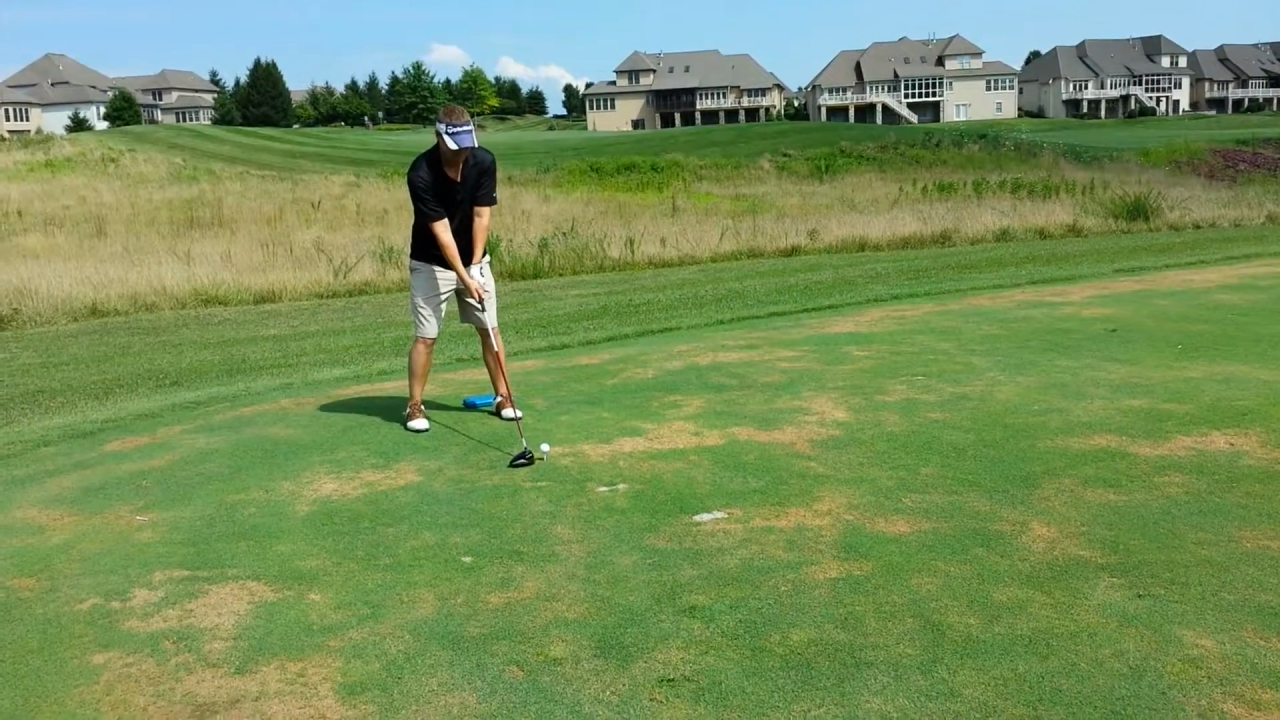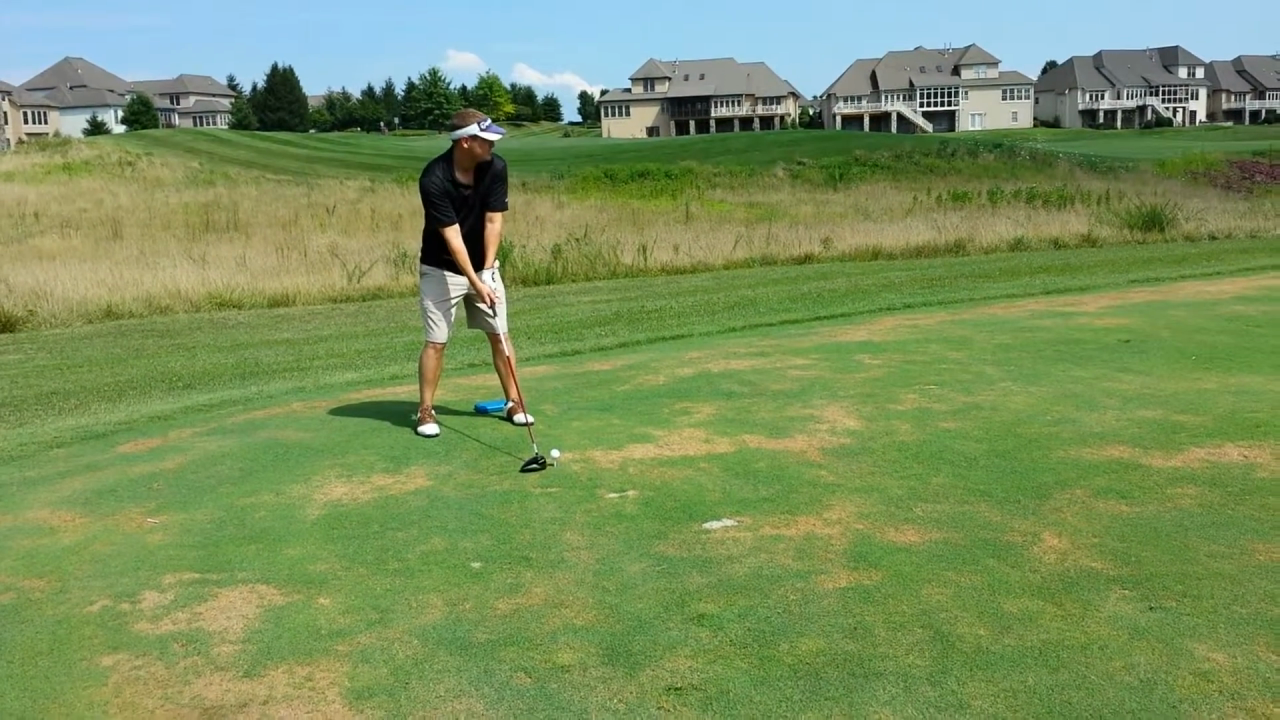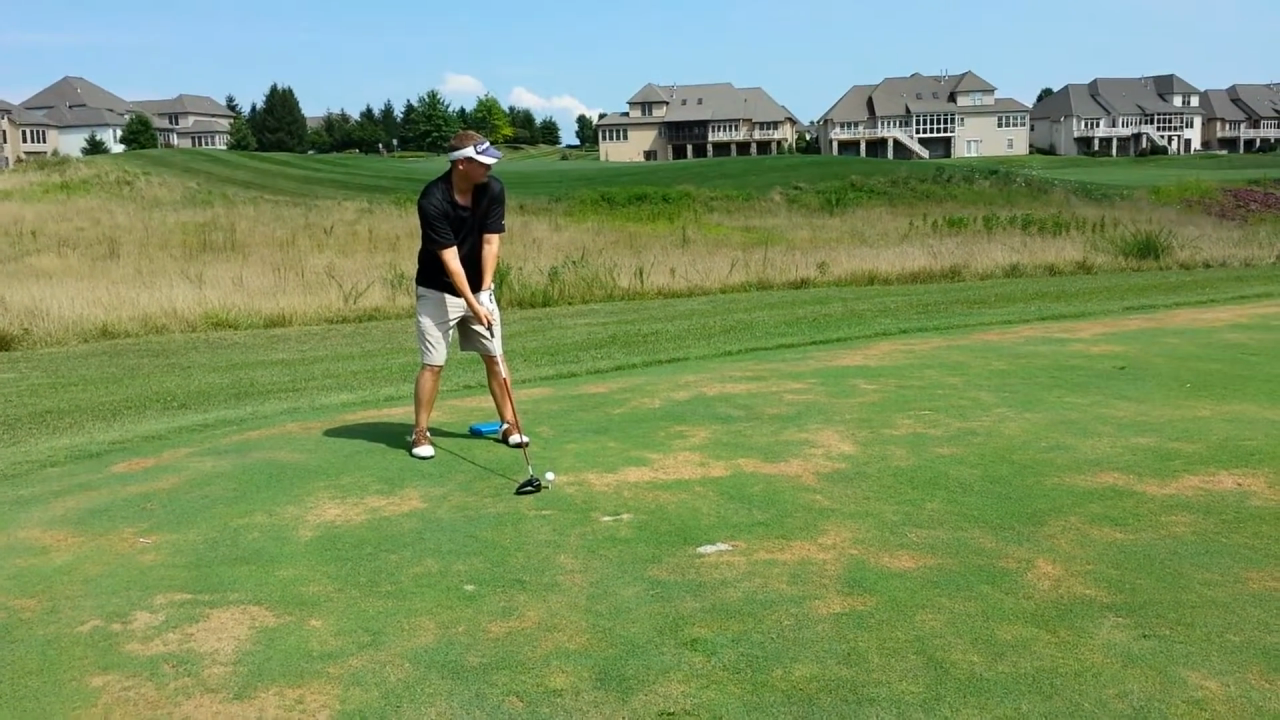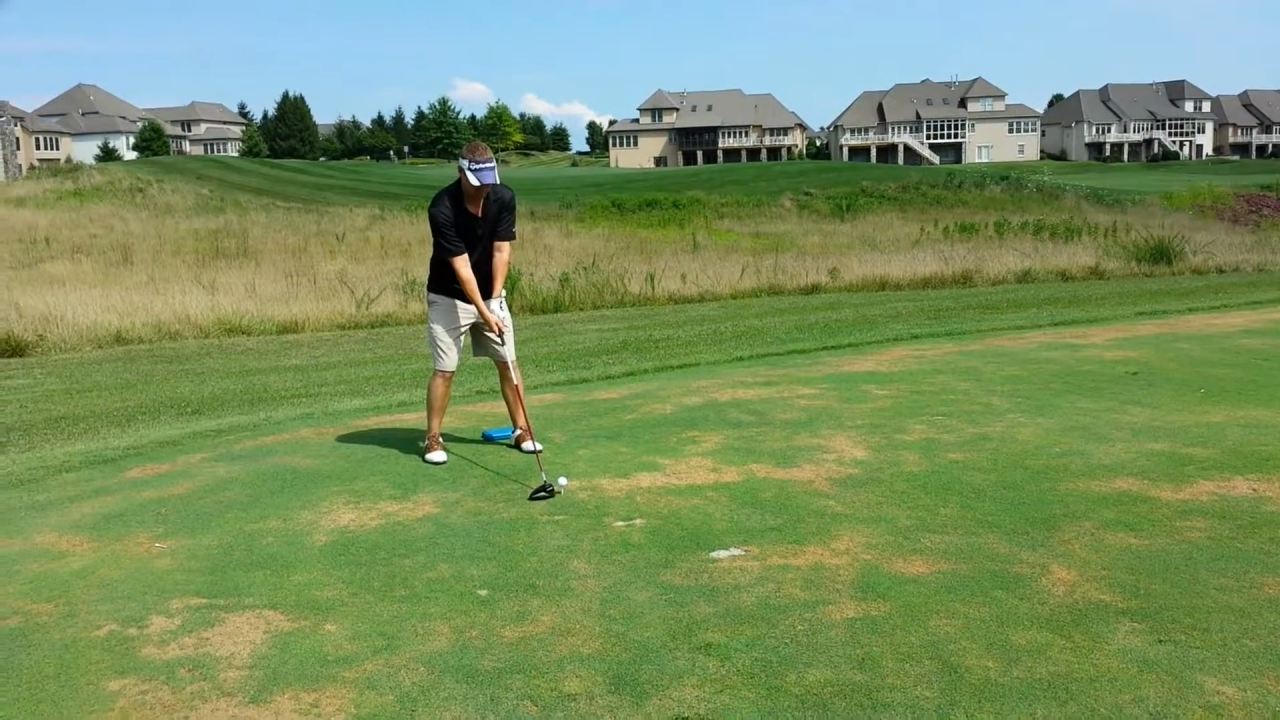
dt=1s
person 1, frame 1
left shoulder: (484, 161)
right shoulder: (421, 173)
left elbow: (481, 216)
right elbow: (441, 230)
left wrist: (476, 265)
right wrist: (463, 277)
left hip: (474, 260)
right hip: (431, 263)
left knee: (489, 329)
right knee: (426, 336)
left ankle: (503, 397)
right ankle: (414, 405)
person 1, frame 2
left shoulder: (496, 167)
right shoulder: (434, 178)
left elbow: (493, 221)
right elbow: (452, 236)
left wrist: (487, 270)
right wrist: (474, 282)
left hip: (483, 266)
right hip: (441, 268)
left knee: (499, 334)
right knee: (436, 340)
left ankle: (513, 402)
right ankle: (425, 410)
person 1, frame 3
left shoulder: (494, 189)
right shoulder: (432, 200)
left elbow: (491, 243)
right elbow: (450, 259)
left wrist: (485, 291)
right wrist: (471, 304)
left hip: (479, 288)
right hip: (438, 291)
left knee: (494, 356)
right knee: (433, 363)
left ankle: (508, 425)
right ankle: (420, 432)
person 1, frame 4
left shoulder: (504, 198)
right shoulder: (442, 208)
left elbow: (501, 251)
right elbow: (461, 266)
left wrist: (495, 300)
right wrist: (482, 311)
left hip: (490, 294)
right hip: (449, 296)
left knee: (507, 362)
right knee: (445, 369)
left ankle: (521, 430)
right ankle: (433, 437)
